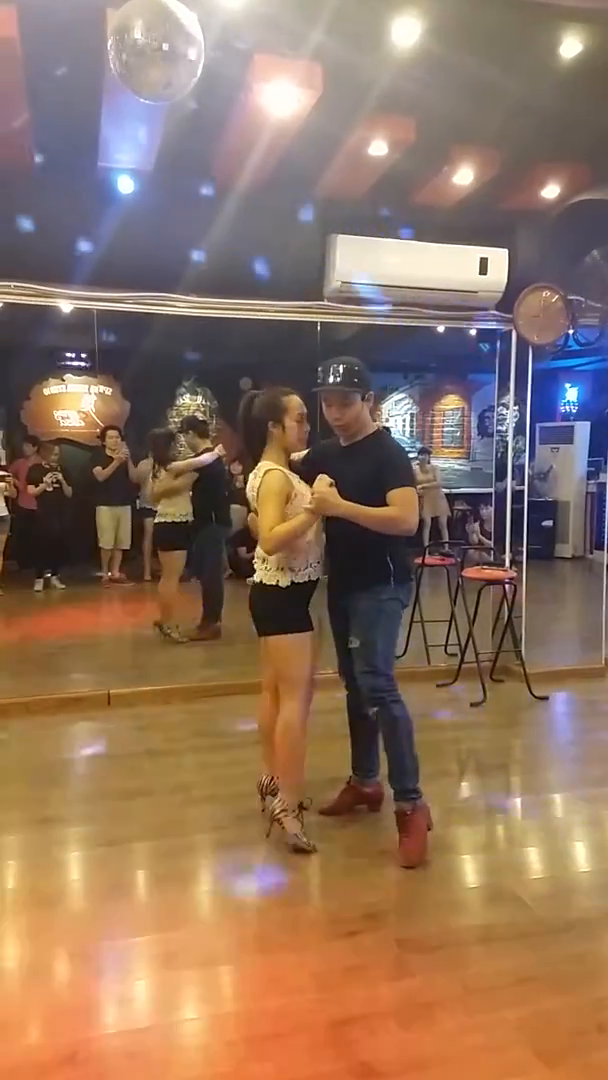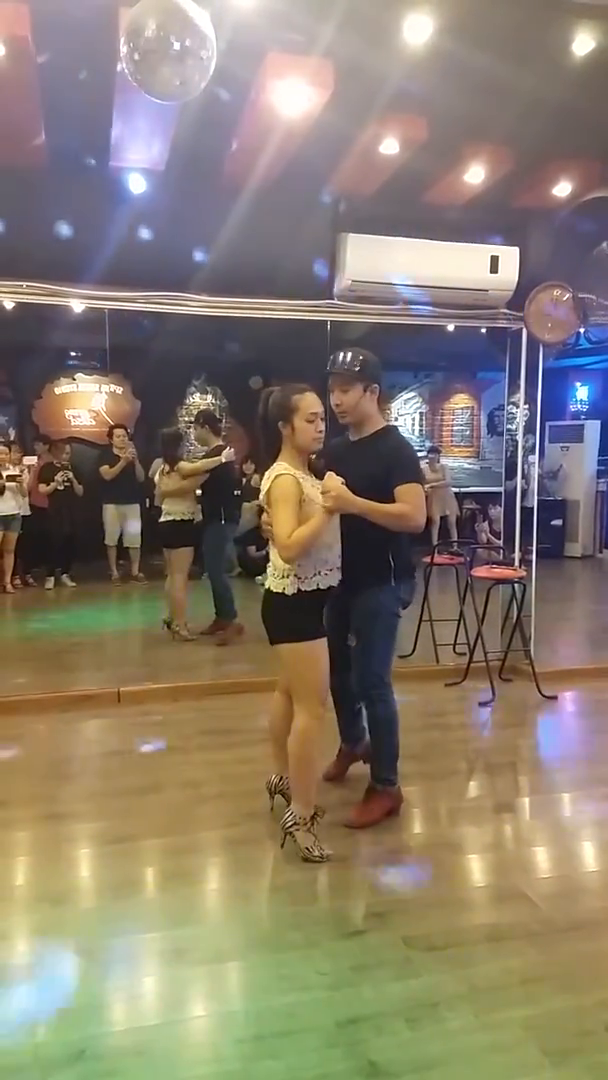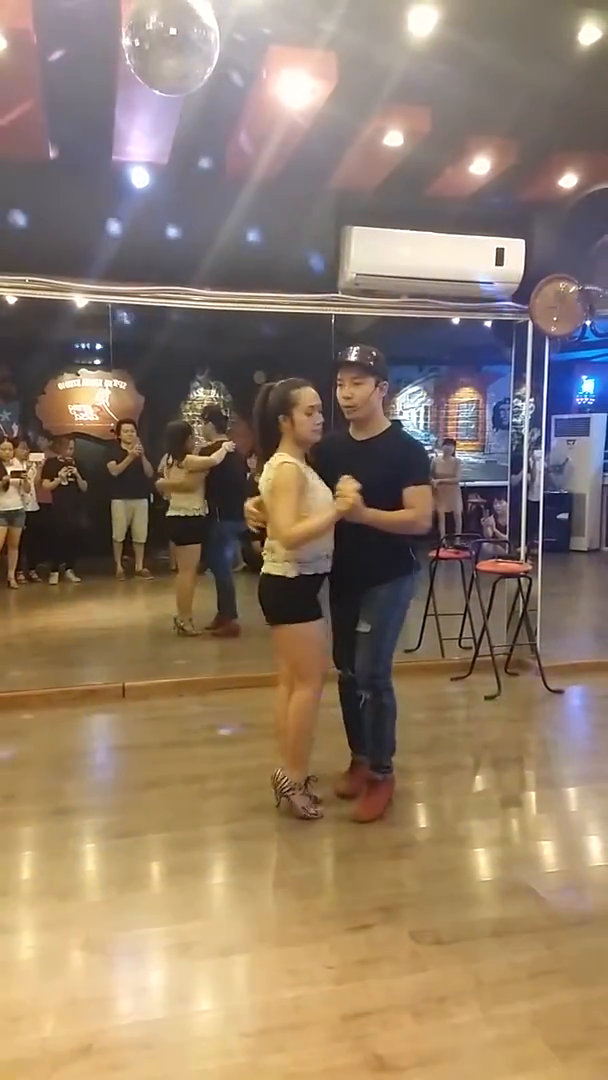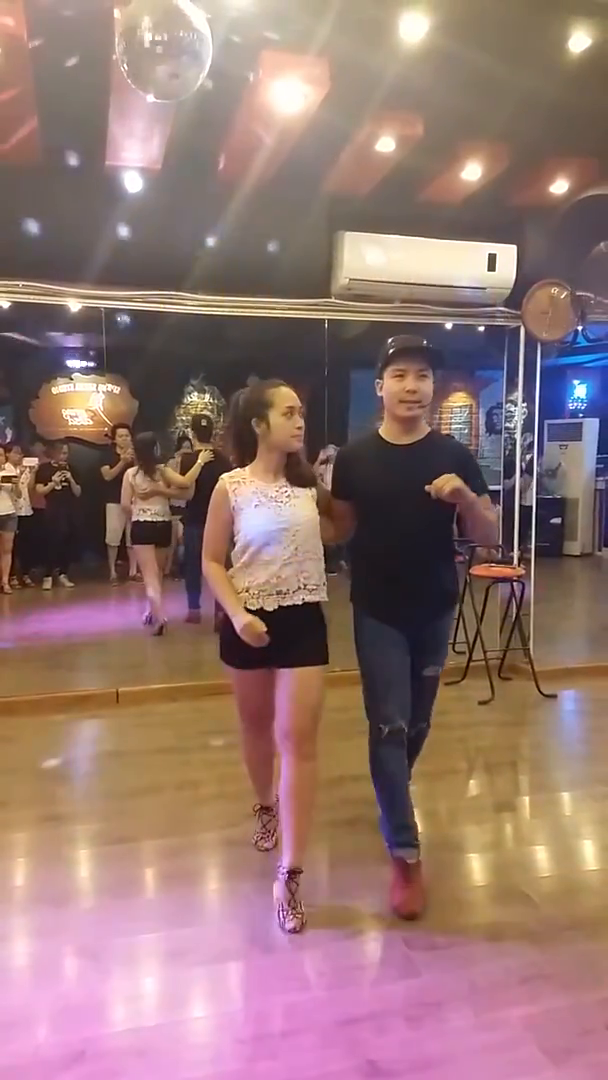
dt=1s
person 1, frame 1
left shoulder: (388, 453)
right shoulder: (322, 454)
left elbow: (406, 521)
left wrist: (340, 507)
left hip: (381, 585)
right hip: (342, 584)
left knee: (378, 688)
right knee: (355, 684)
left ankle: (411, 805)
right ankle: (364, 780)
person 1, frame 2
left shoulder: (395, 450)
right shoulder: (335, 451)
left elbow: (415, 518)
left wrist: (353, 503)
left hip: (382, 581)
right hip: (344, 577)
left knee: (371, 680)
right knee: (336, 667)
left ankle: (386, 786)
right ankle: (353, 742)
person 1, frame 3
left shoulder: (406, 449)
right shoulder: (329, 448)
left elbow: (420, 519)
left wrist: (362, 513)
right wrist: (256, 507)
left hip: (389, 578)
right hip: (343, 576)
left knee: (372, 673)
right knee: (348, 671)
left ankle: (382, 774)
right ankle: (360, 758)
person 1, frame 4
left shoulder: (454, 456)
right shoulder: (354, 458)
left elbow: (488, 535)
right elbow: (341, 527)
left wrist: (464, 497)
left hip: (435, 609)
right hip: (377, 611)
left knee: (417, 722)
right knee: (390, 726)
left ankle: (394, 802)
right ankle: (405, 858)
person 2, frame 1
left shoulder: (282, 469)
right shoulder: (273, 476)
right elbow: (269, 540)
right wrist: (313, 510)
left hip: (280, 592)
right hip: (282, 594)
left knee: (275, 691)
right knee: (296, 697)
left ankle: (272, 780)
right ankle: (287, 805)
person 2, frame 2
left shoulder: (304, 471)
right shoulder: (284, 480)
right elbow: (288, 548)
right wrist: (328, 510)
left hip: (300, 598)
right hip: (294, 601)
left knee: (288, 692)
right knee: (311, 707)
left ankle: (281, 776)
right ankle: (300, 815)
person 2, frame 3
left shoulder: (284, 464)
right shoulder: (289, 469)
right elbow: (289, 535)
right wrist: (340, 509)
left hip: (285, 583)
right hip: (292, 585)
left knee: (291, 681)
right knee: (309, 683)
left ankle: (288, 773)
right ankle: (294, 779)
person 2, frame 4
left shoulder: (309, 484)
right shoulder: (230, 487)
right elbow: (212, 562)
right wrist: (236, 614)
left hip: (303, 621)
right hip: (248, 623)
left knee: (298, 742)
right knee: (256, 727)
left ankle: (290, 873)
right ankle: (266, 805)
